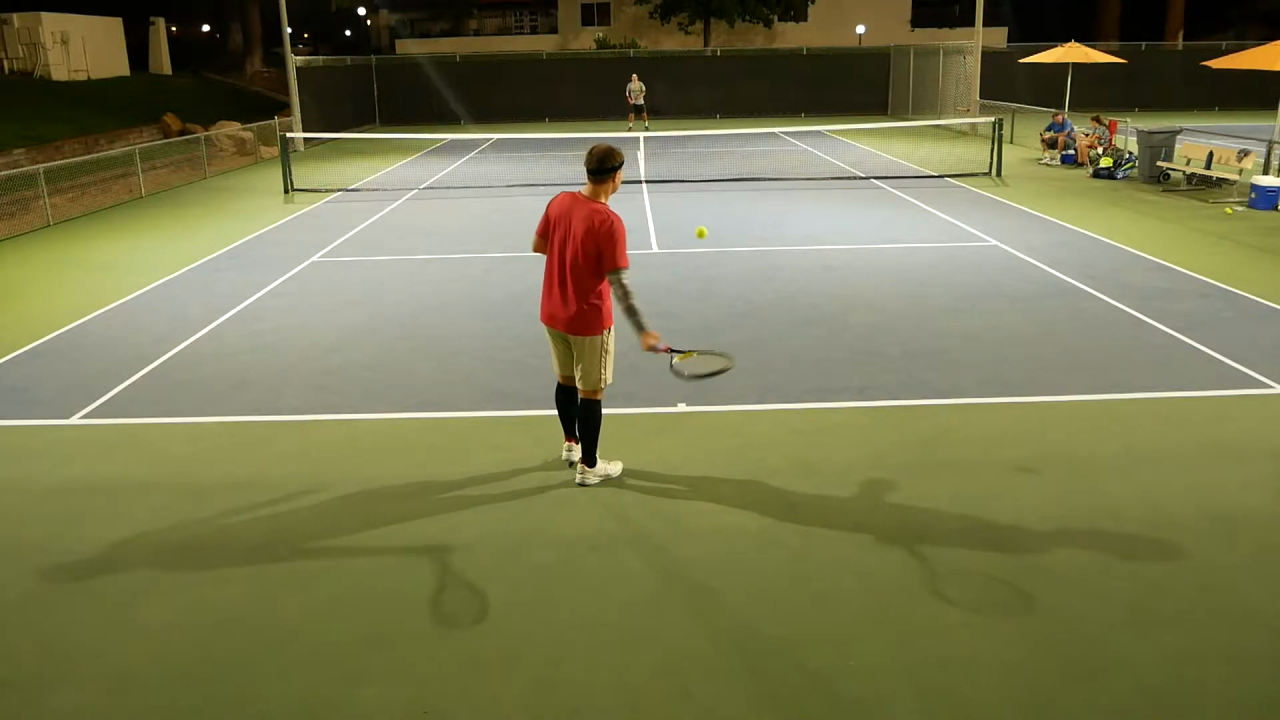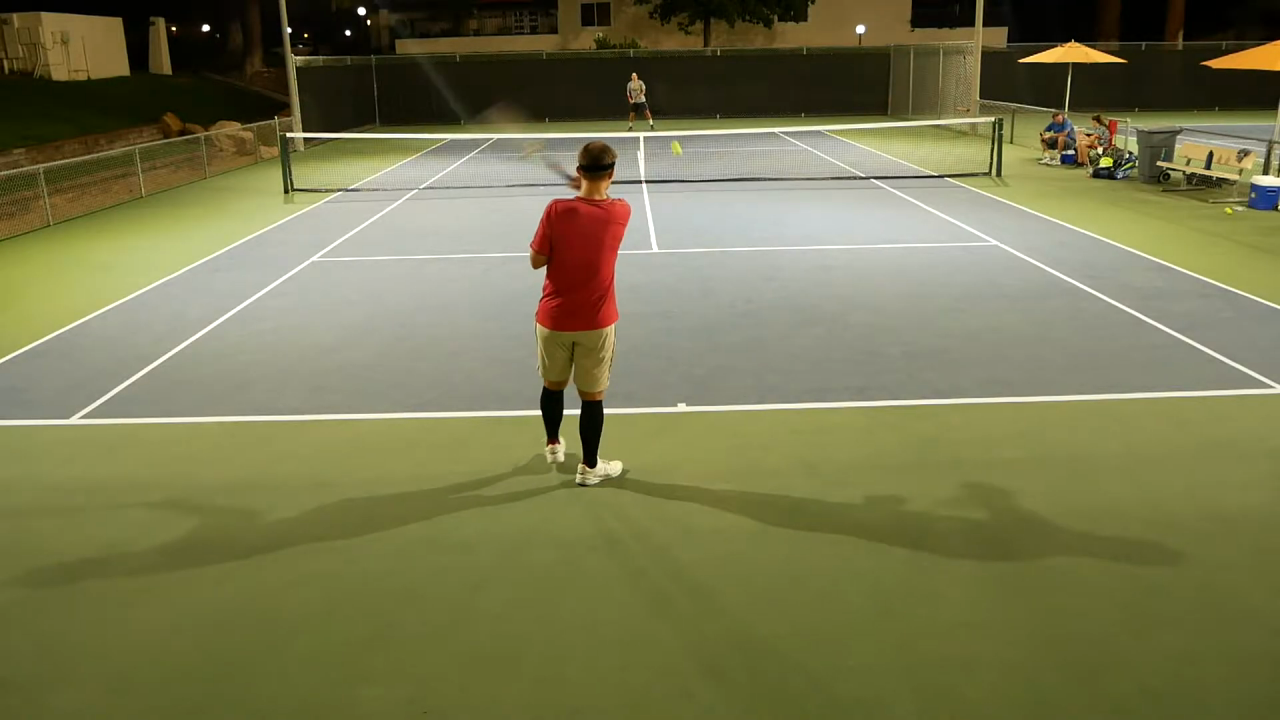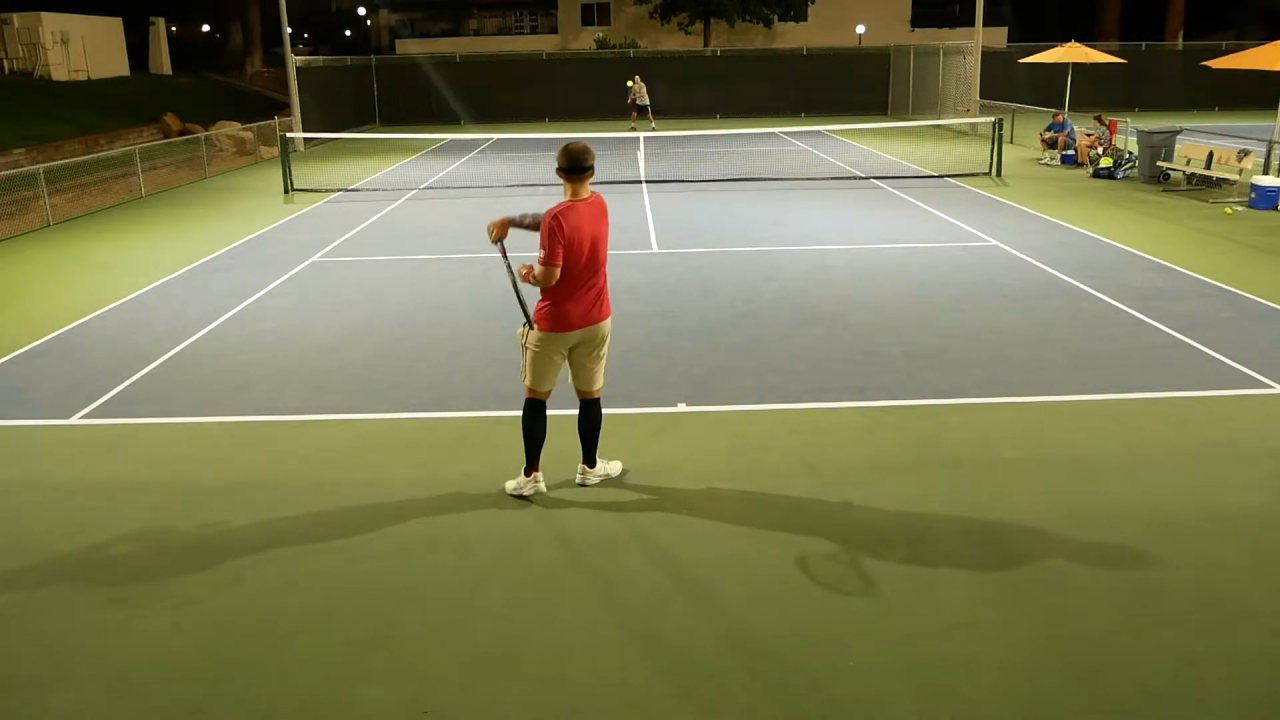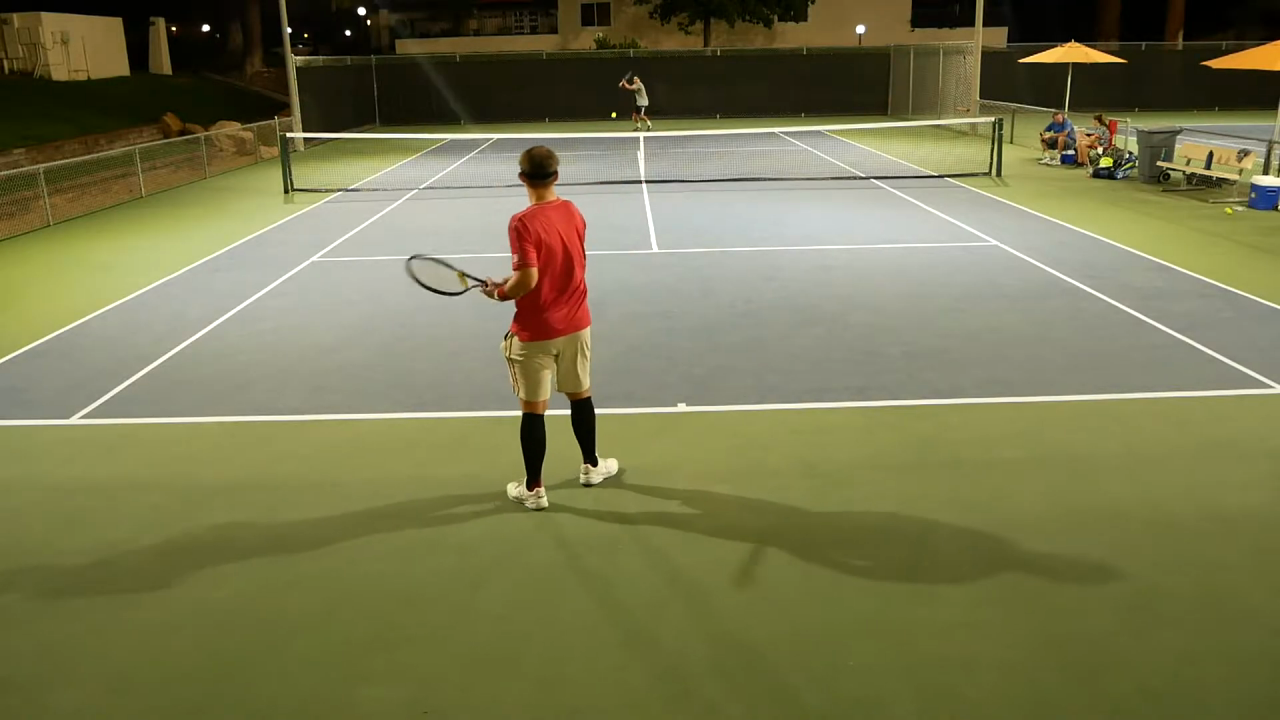
dt=0.3s
person 1, frame 1
left shoulder: (559, 202)
right shoulder: (609, 221)
left elbow: (539, 246)
right elbow: (618, 283)
right wrist: (642, 330)
left hip: (552, 314)
right hip: (588, 320)
left knee: (566, 380)
right knee: (590, 392)
left ankle: (571, 443)
right ankle: (589, 466)
person 1, frame 2
left shoulder: (556, 210)
right shoulder: (620, 212)
left elbow: (537, 261)
right wrist: (591, 186)
left hip: (554, 318)
right hip: (597, 321)
left knee: (552, 384)
right knee: (592, 395)
left ankle: (553, 444)
right ankle: (590, 467)
person 1, frame 3
left shoulder: (555, 218)
right shoulder: (599, 204)
left elbow: (549, 278)
left wrist: (529, 275)
right wrist: (510, 220)
left hip: (553, 323)
right hip: (595, 321)
left knee: (536, 397)
right knee: (590, 395)
left ankle: (531, 475)
right ankle: (589, 467)
person 1, frame 4
left shoulder: (522, 223)
right shoulder: (573, 212)
left elbow: (526, 281)
left wrist: (500, 291)
left hip: (534, 331)
right hip: (576, 324)
left knee: (533, 408)
right knee: (580, 395)
left ankle: (534, 488)
right ankle: (591, 465)
